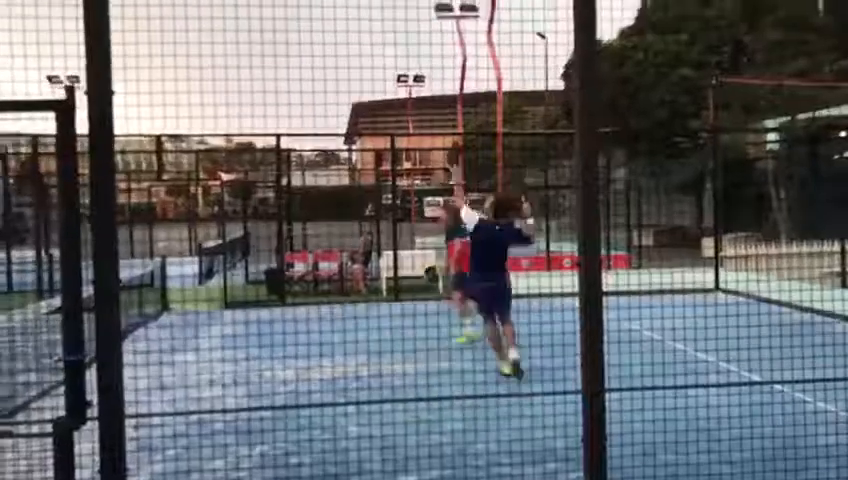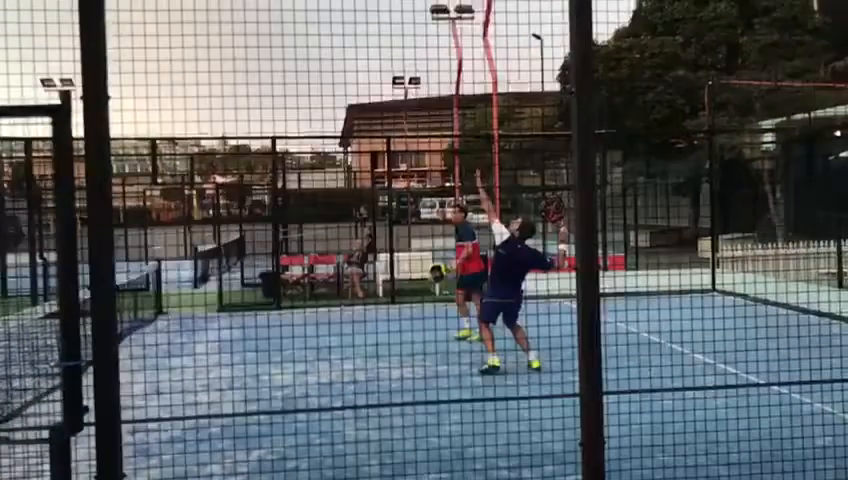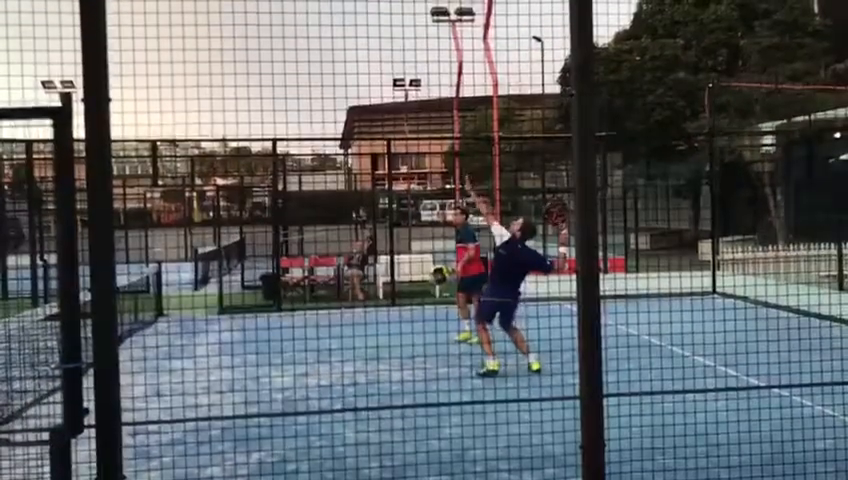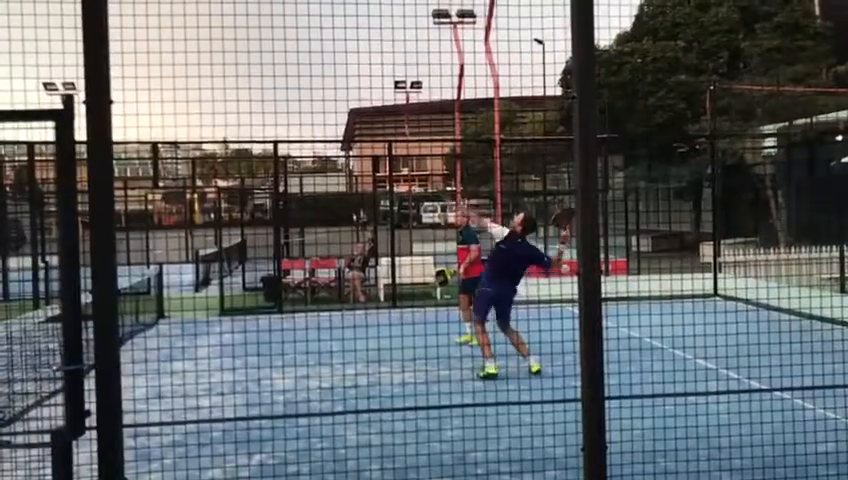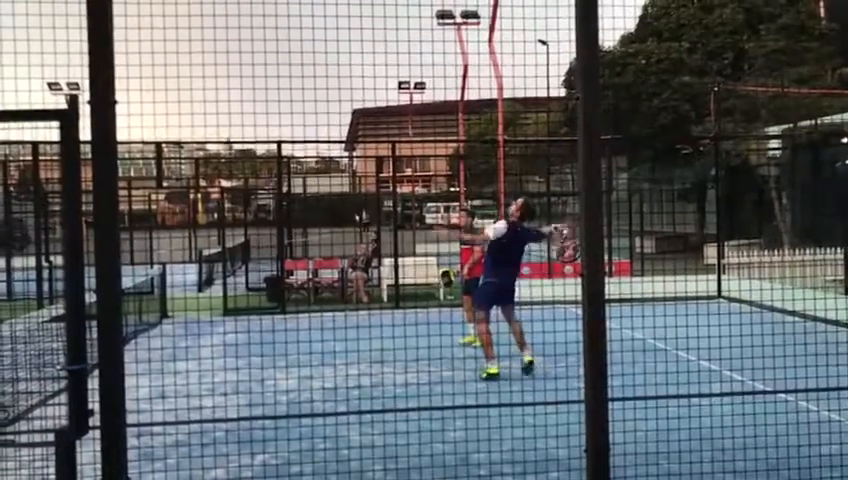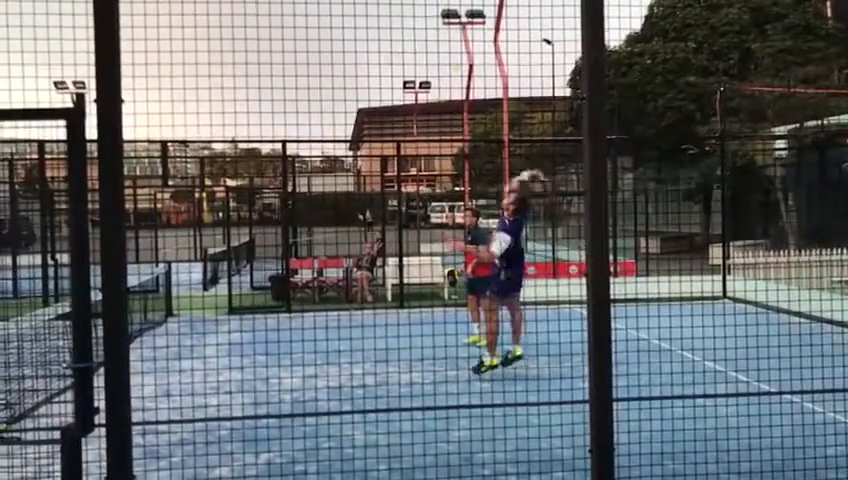
dt=0.7s
person 1, frame 1
left shoulder: (478, 223)
right shoulder: (509, 230)
left elbow: (460, 201)
right elbow: (530, 238)
left wrist: (458, 184)
right wrist: (526, 216)
left hip: (479, 284)
right hip: (499, 282)
left knee: (490, 322)
right knee: (505, 321)
left ankle: (504, 364)
right ankle: (512, 356)
person 1, frame 2
left shoulder: (504, 240)
right shoulder: (532, 255)
left elbow: (490, 212)
right elbow: (555, 265)
left wrist: (480, 187)
left hip: (495, 295)
right hip: (514, 296)
left knee: (484, 323)
right knee: (513, 325)
left ankle: (493, 360)
right ankle: (532, 358)
person 1, frame 3
left shoulder: (505, 240)
right shoulder: (531, 255)
left elbow: (488, 215)
right elbow: (553, 269)
left wrist: (473, 195)
left hip: (492, 295)
right hip: (511, 296)
left knee: (481, 323)
right knee: (508, 325)
left ankle: (491, 362)
right ankle: (532, 359)
person 1, frame 4
left shoulder: (505, 235)
right shoulder: (531, 250)
left elbow: (484, 222)
right elbow: (553, 264)
right wrist: (561, 249)
left hip: (488, 288)
right hip: (507, 291)
left knee: (479, 323)
right knee: (506, 326)
left ankle: (490, 366)
right ankle: (532, 362)
person 1, frame 5
left shoulder: (503, 226)
right shoulder: (527, 232)
left elbow: (480, 238)
right elbow: (548, 231)
left hip: (491, 279)
right hip: (509, 279)
left knee: (482, 320)
right knee: (510, 316)
left ankle: (491, 366)
right ankle: (526, 355)
person 1, frame 6
left shoulder: (507, 232)
right shoulder: (516, 216)
left elbow: (489, 256)
right elbow: (514, 186)
left wrist: (466, 248)
right wrist: (529, 175)
left hip: (506, 273)
right hip: (515, 270)
left knee: (491, 312)
right knee: (514, 307)
left ankle: (491, 357)
right ankle: (516, 348)
person 2, frame 1
left shoulder: (453, 227)
right shoulder: (455, 227)
left elbow: (459, 246)
left wrist: (452, 263)
left hip: (462, 268)
right hip: (462, 268)
left knee: (457, 298)
right knee: (460, 299)
left ankle: (469, 331)
right ankle: (468, 330)
person 2, frame 2
left shoulder: (465, 228)
right shoulder: (459, 228)
left elbow: (469, 250)
left wrist: (458, 262)
right wrist: (458, 263)
left hip: (474, 270)
right hip: (465, 270)
left knee: (477, 300)
right knee: (460, 299)
right ankle: (466, 329)
person 2, frame 3
left shoulder: (467, 231)
right shoulder: (459, 231)
left elbow: (471, 252)
left wrist: (461, 264)
right wrist: (458, 265)
left hip: (474, 272)
right hip: (466, 273)
left knee: (476, 302)
right knee: (461, 301)
right ankle: (467, 332)
person 2, frame 4
left shoulder: (469, 232)
right shoulder: (460, 232)
left elbow: (474, 253)
left wrist: (464, 265)
right wrist: (459, 268)
left hip: (474, 274)
right hip: (466, 274)
right knee: (463, 302)
right ankle: (469, 334)
person 2, frame 5
left shoulder: (474, 233)
right shoulder: (464, 233)
left elbow: (478, 253)
left wrist: (467, 266)
right wrist: (463, 268)
left hip: (477, 274)
right hip: (468, 274)
right knee: (466, 303)
right ankle: (473, 334)
person 2, frame 6
left shoulder: (480, 233)
right shoulder: (469, 233)
left wrist: (472, 265)
right wrist: (466, 265)
left hip: (482, 273)
right hip: (472, 273)
right knee: (471, 301)
right ankle: (476, 334)
